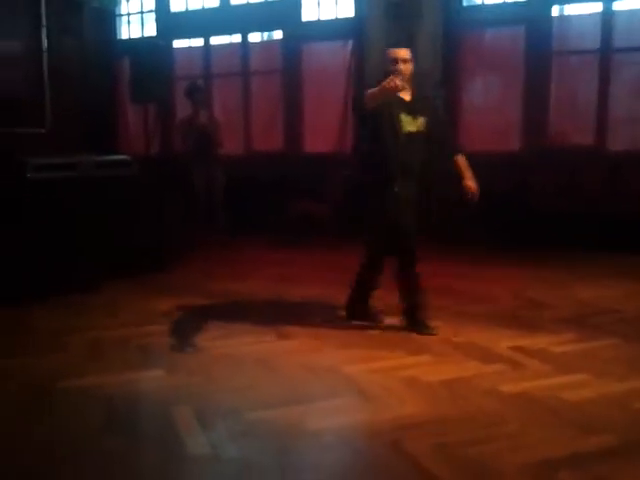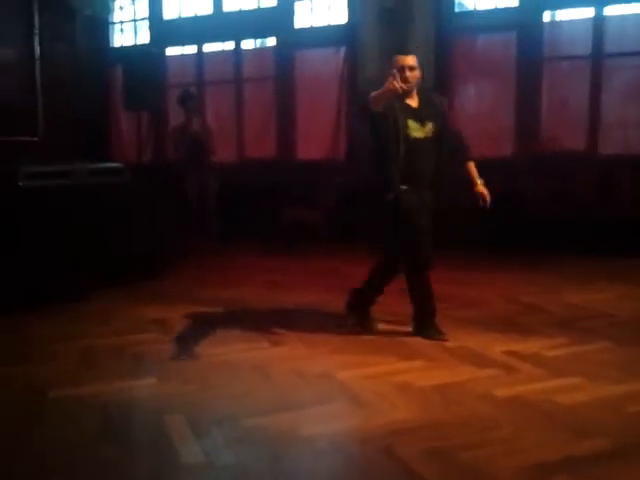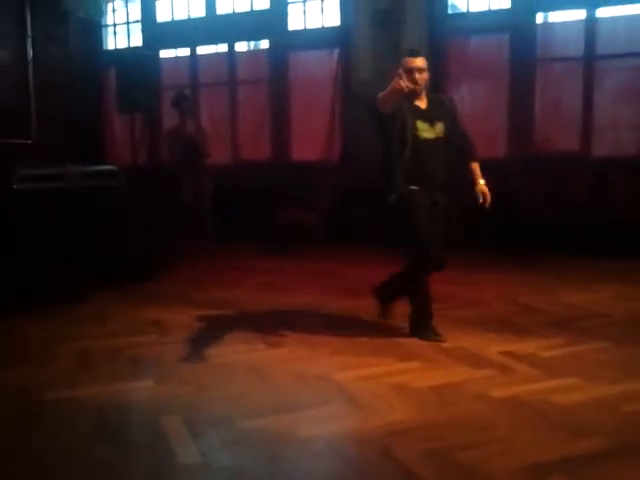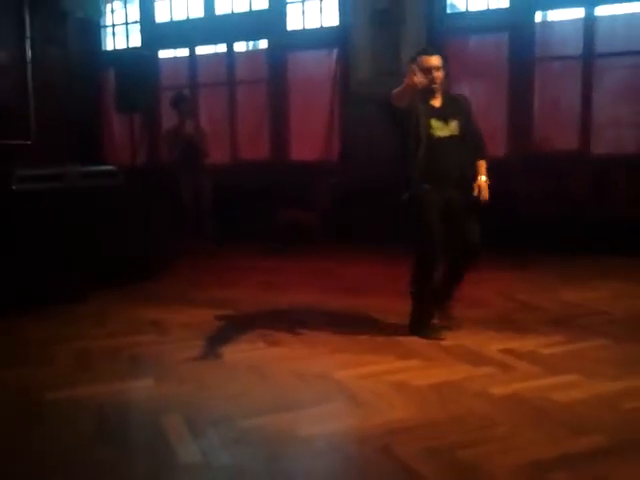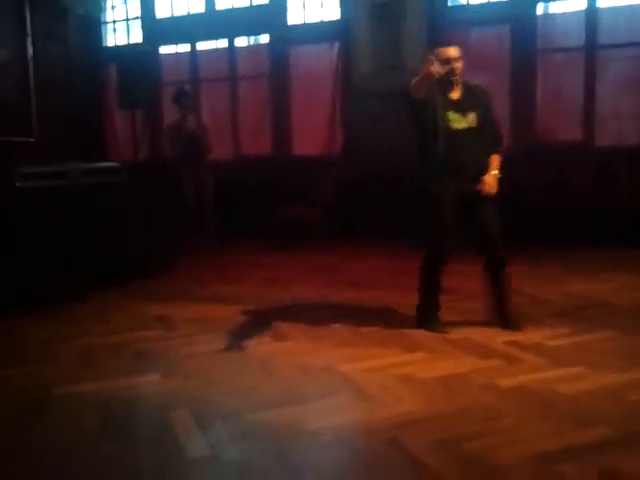
dt=0.1s
person 1, frame 1
left shoulder: (425, 101)
right shoulder: (381, 100)
left elbow: (444, 139)
right elbow: (363, 104)
left wrist: (466, 175)
right wrist: (384, 89)
left hip: (410, 184)
right hip: (386, 184)
left knee: (380, 247)
right knee: (406, 247)
left ankle: (358, 304)
right ankle: (414, 314)
person 1, frame 2
left shoulder: (435, 105)
right shoulder: (387, 104)
left elbow: (456, 144)
right elbow: (372, 105)
left wrist: (477, 181)
right wrist: (387, 90)
left hip: (424, 191)
right hip: (400, 190)
left knee: (395, 255)
right knee: (420, 255)
left ankle: (359, 303)
right ankle: (425, 320)
person 1, frame 3
left shoulder: (445, 106)
right shoulder: (397, 106)
left elbow: (464, 146)
right elbow: (381, 106)
left wrist: (479, 179)
right wrist: (394, 90)
left hip: (439, 192)
right hip: (412, 191)
left knee: (435, 257)
right knee: (427, 255)
left ankle: (387, 291)
right ankle: (422, 321)
person 1, frame 4
left shoulder: (459, 104)
right shoulder: (413, 103)
left elbow: (475, 143)
right elbow: (396, 102)
left wrist: (481, 176)
right wrist: (409, 86)
left hip: (457, 190)
right hip: (426, 190)
left knee: (469, 247)
right knee: (429, 253)
left ankle: (441, 300)
right ankle: (422, 319)
person 1, frame 5
left shoulder: (479, 96)
right shoulder: (429, 97)
left elbow: (495, 138)
right elbow: (414, 94)
left wrist: (493, 172)
right wrist: (426, 77)
left hip: (477, 183)
right hip: (442, 185)
left knee: (494, 246)
right knee: (439, 248)
left ankle: (502, 308)
right ankle: (427, 312)
person 2, frame 1
left shoulder: (212, 120)
right shoulder: (185, 123)
left elbow: (218, 144)
right elbow: (184, 149)
left wrist: (208, 128)
right wrist: (196, 129)
left hip: (213, 164)
right hip: (196, 166)
left knee: (217, 201)
right knee: (202, 202)
person 2, frame 2
left shoulder: (205, 127)
right shoulder: (177, 131)
left elbow: (211, 152)
right elbow: (177, 157)
left wrist: (201, 135)
right wrist: (189, 136)
left hip: (206, 171)
right hip: (189, 173)
left knee: (209, 208)
right knee: (194, 209)
person 2, frame 3
left shoulder: (199, 129)
right shoulder: (172, 133)
left elbow: (206, 154)
right elbow: (172, 159)
left wrist: (196, 137)
right wrist: (184, 138)
left hip: (201, 173)
right hip: (184, 175)
left knee: (205, 210)
right knee: (190, 211)
person 2, frame 4
left shoulder: (198, 129)
right shoulder: (171, 133)
left elbow: (205, 154)
right elbow: (171, 159)
left wrist: (195, 137)
right wrist: (183, 138)
left hip: (200, 173)
right hip: (183, 175)
left knee: (205, 210)
right knee: (189, 211)
person 2, frame 5
left shoulder: (200, 125)
right shoulder: (173, 129)
left elbow: (208, 150)
right elbow: (174, 154)
left wrist: (197, 133)
right wrist: (185, 134)
left hip: (201, 169)
right hip: (185, 171)
left knee: (207, 206)
right knee: (191, 207)
